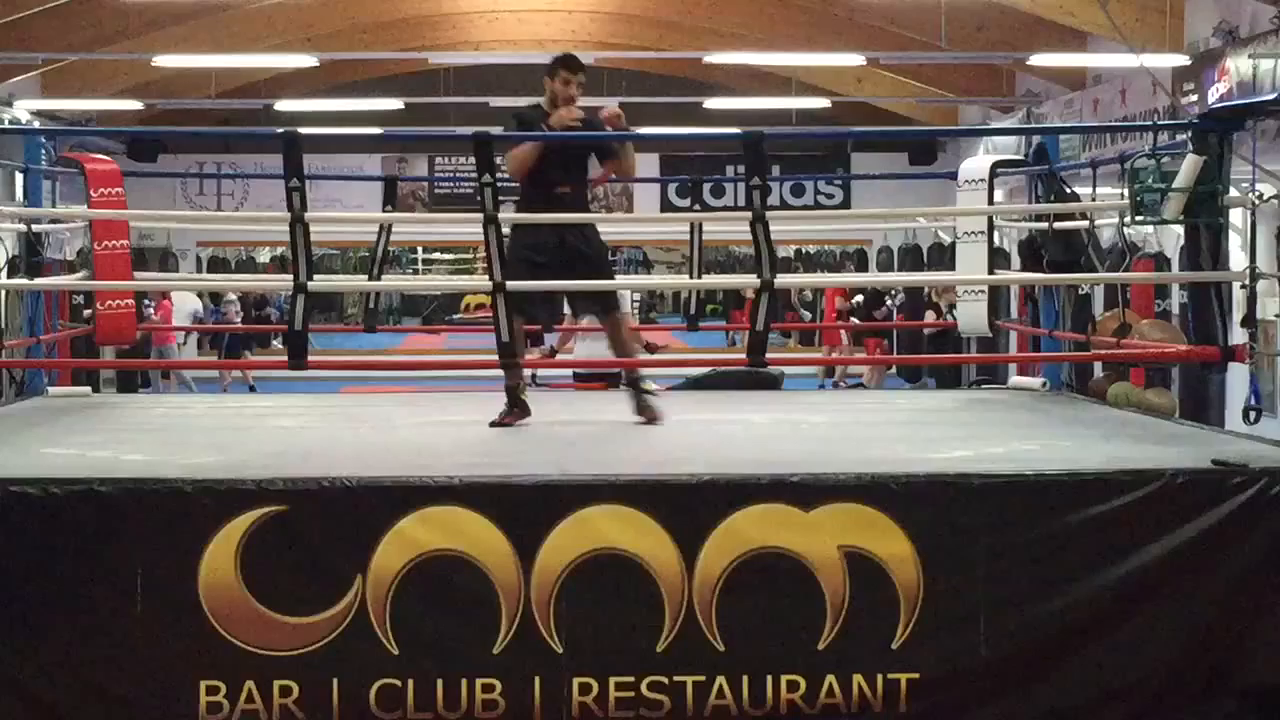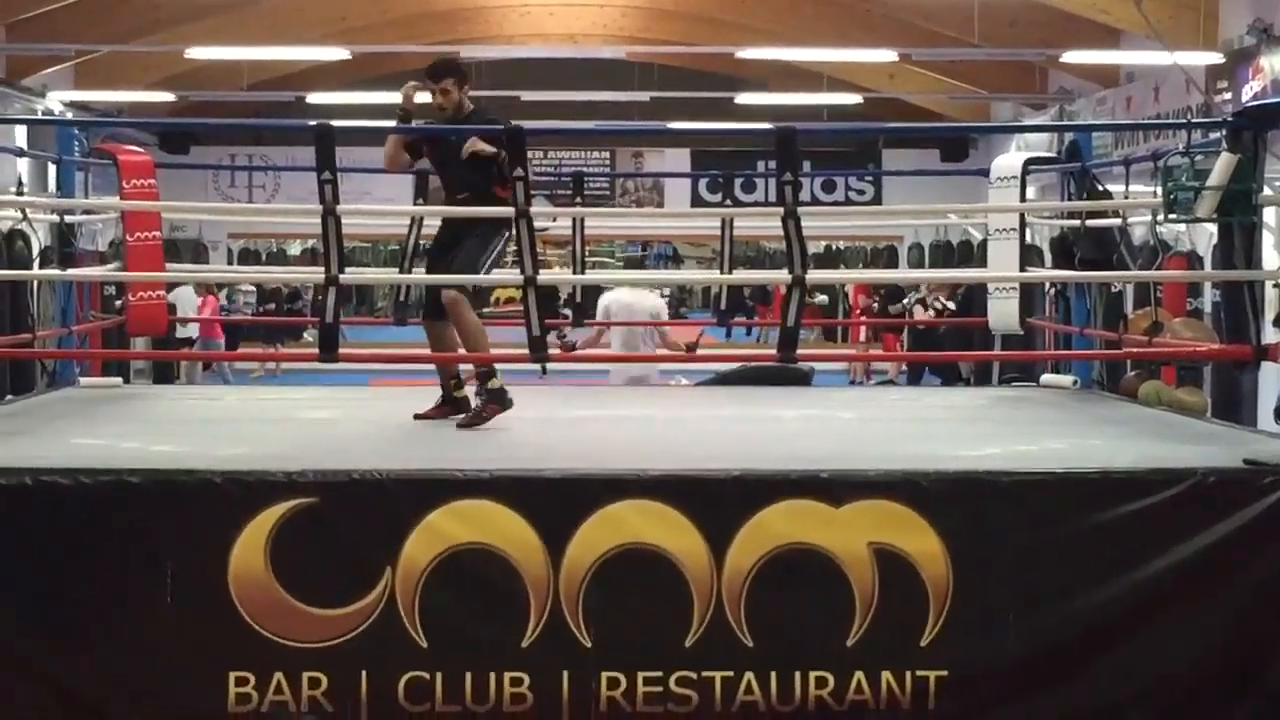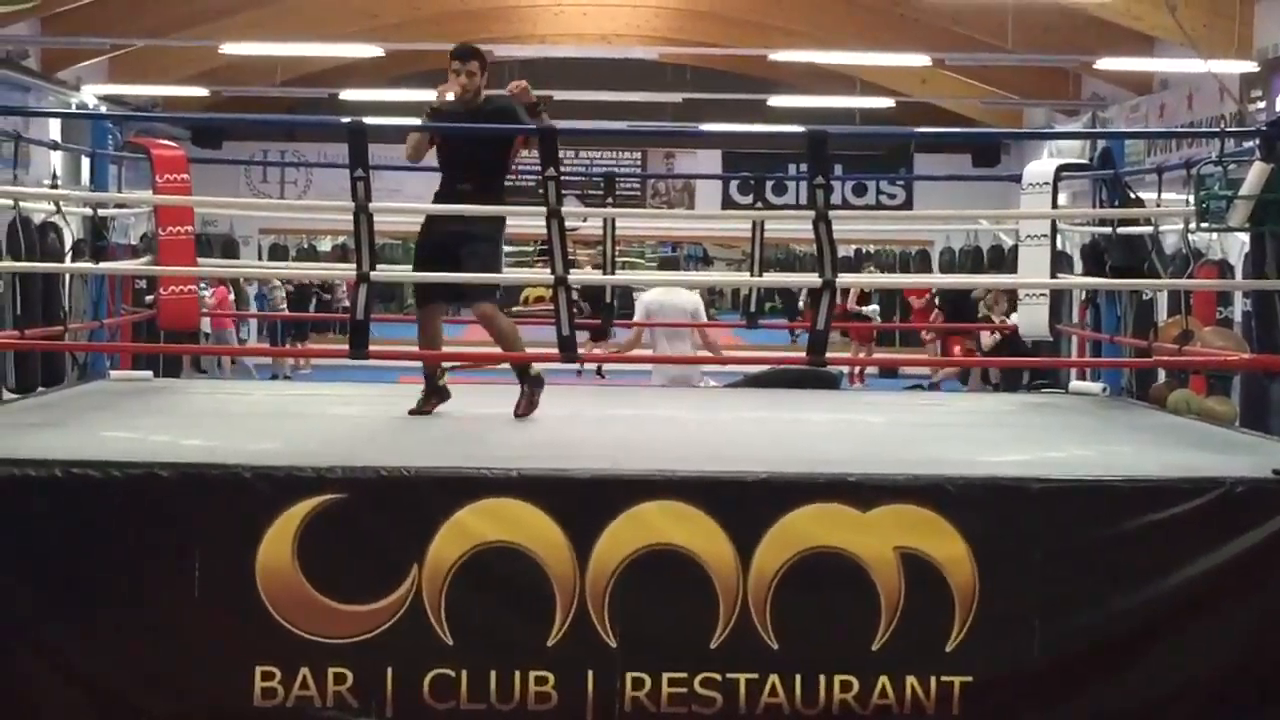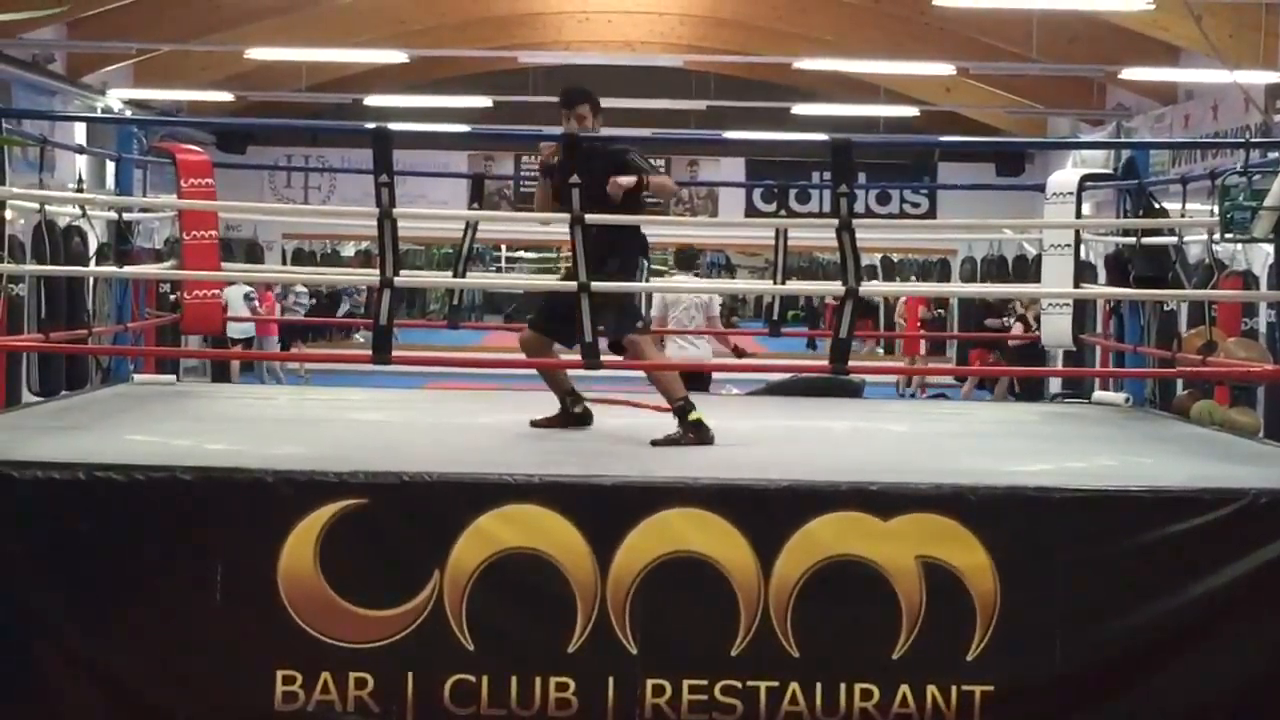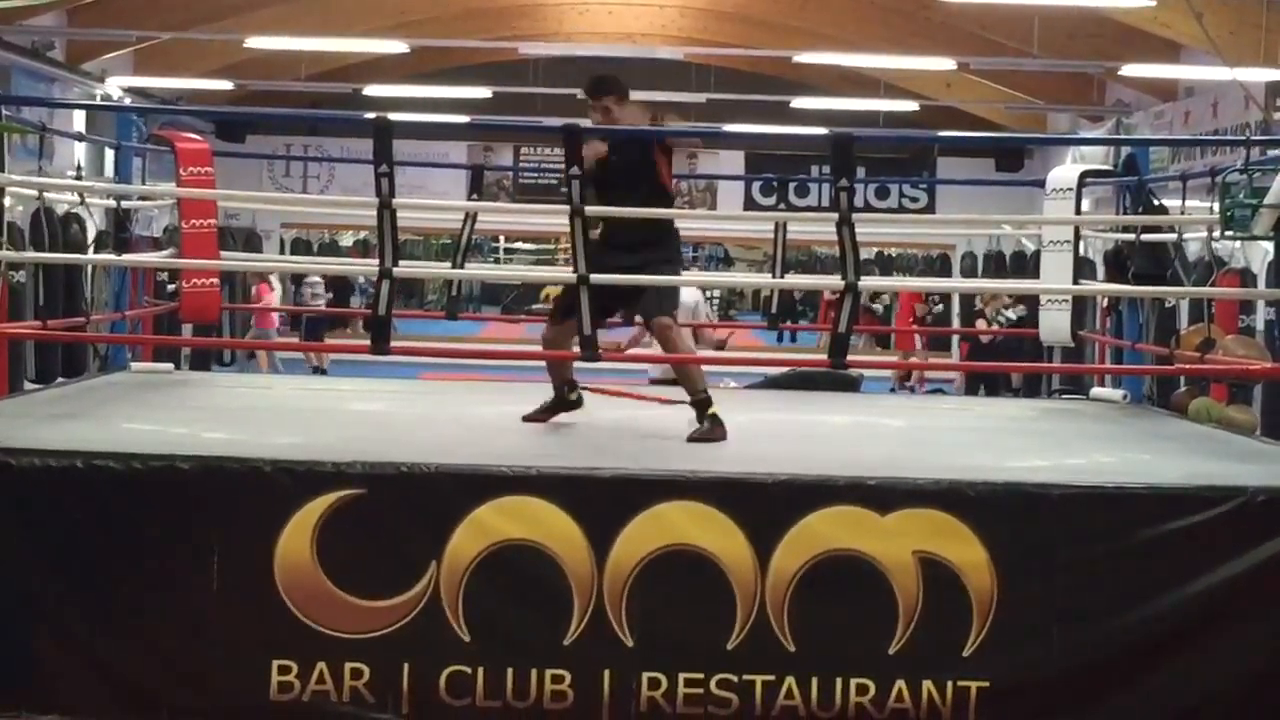
dt=1s
person 1, frame 1
left shoulder: (589, 123)
right shoulder: (524, 120)
left elbow: (625, 173)
right elbow: (514, 169)
left wrist: (619, 130)
right wrist: (547, 128)
left hip: (577, 228)
right hip: (533, 230)
left knee: (612, 313)
right knee: (512, 318)
left ankle: (638, 390)
right ankle: (516, 400)
person 1, frame 2
left shoulder: (488, 123)
right shoulder: (434, 128)
right elbow: (393, 164)
left wrist: (494, 152)
right wrist: (404, 114)
left hip: (490, 226)
right hip: (454, 227)
left knee: (454, 297)
right knee: (435, 317)
left ankle: (491, 390)
right ankle: (454, 395)
person 1, frame 3
left shoulder: (503, 109)
right shoulder: (443, 112)
right elbow: (413, 154)
left wrist: (531, 105)
right wrist: (434, 110)
left hip: (484, 222)
right hip: (442, 220)
left knee: (484, 309)
right knee: (429, 307)
left ankle: (529, 376)
right ankle: (434, 385)
person 1, frame 4
left shoulder: (616, 153)
right shoulder: (567, 162)
left elbow: (667, 188)
right elbow: (544, 212)
left wrist: (634, 182)
right wrist: (545, 170)
left hip: (621, 262)
right hip: (587, 264)
left knee: (633, 339)
right knee: (532, 340)
left ankle: (691, 422)
right ankle: (573, 409)
person 1, frame 5
left shoulder: (649, 137)
right shoulder: (594, 150)
left wrist: (637, 121)
right wrist: (584, 168)
left hip: (657, 249)
right hip: (611, 251)
left knee: (662, 325)
right knee: (557, 333)
left ankle: (707, 413)
right ankle: (564, 395)
